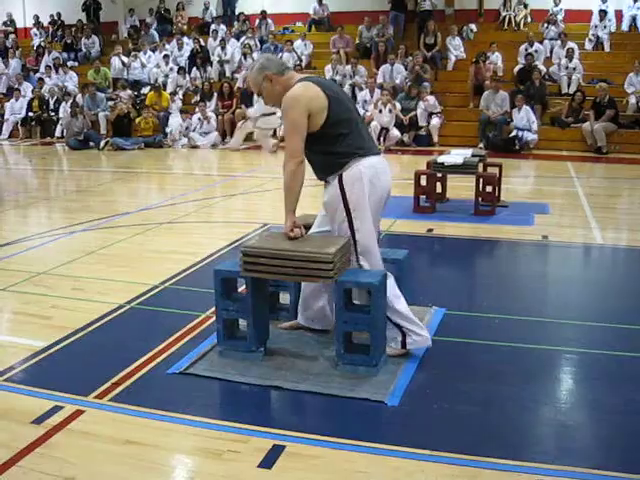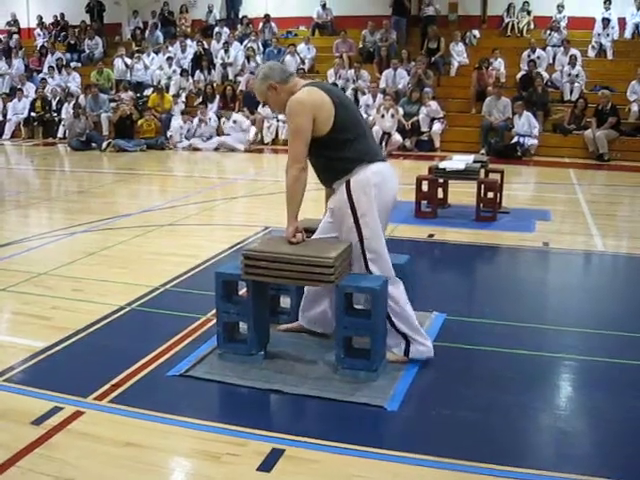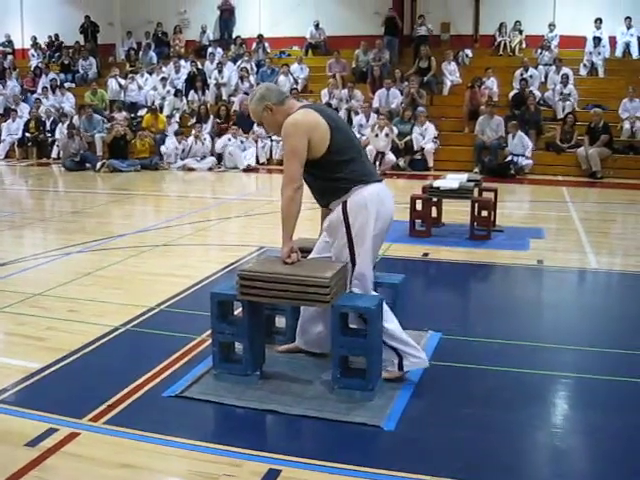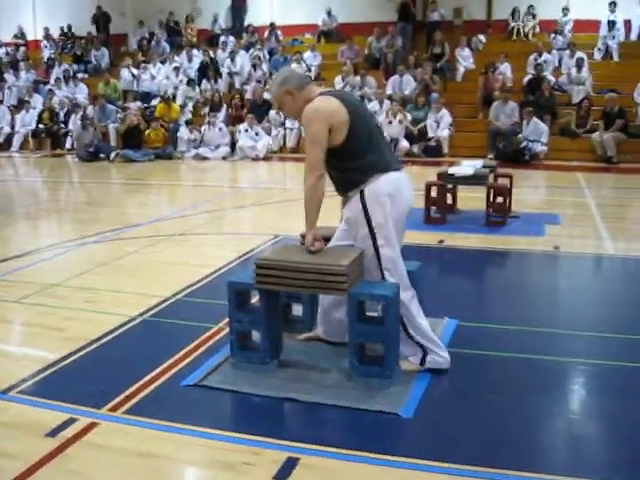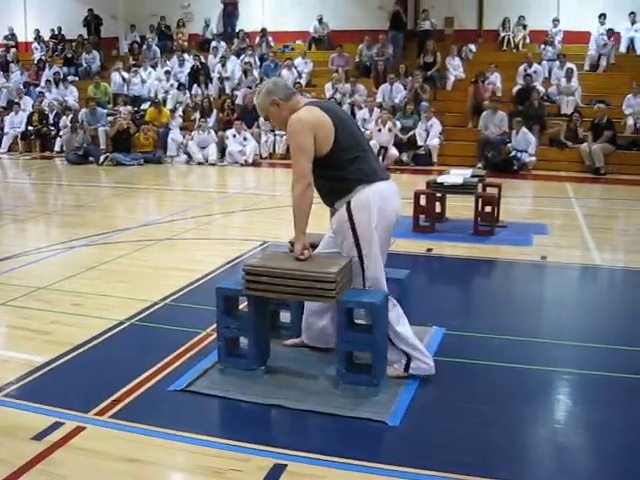
dt=0.7s
person 1, frame 1
left shoulder: (295, 96)
right shoulder: (315, 87)
left elbow: (294, 161)
left wrist: (290, 215)
right wrist: (328, 191)
left hip: (357, 177)
right hip: (360, 173)
left knee: (364, 261)
left ankle: (406, 335)
right ankle: (315, 316)
person 1, frame 2
left shoulder: (300, 101)
right shoulder: (319, 94)
left elbow: (297, 166)
left wrist: (292, 221)
right wrist: (330, 206)
left hip: (363, 183)
right hip: (364, 179)
left knee: (372, 268)
left ankle: (408, 344)
right ankle: (314, 319)
person 1, frame 3
left shoulder: (295, 123)
right shoulder: (315, 115)
left elbow: (292, 186)
left wrist: (287, 241)
right wrist: (326, 227)
left hip: (361, 204)
right hip: (364, 199)
left knee: (355, 287)
left ankle: (400, 357)
right ankle: (312, 339)
person 1, frame 4
left shoulder: (315, 110)
right shoulder: (338, 100)
left elbow: (315, 174)
left wrist: (311, 229)
right wrist: (348, 208)
left hip: (378, 192)
right hip: (382, 187)
left knee: (387, 277)
left ankle: (424, 353)
right ankle: (332, 328)
person 1, frame 5
left shoulder: (301, 119)
right shoulder: (323, 110)
left elbow: (303, 183)
left wrist: (299, 238)
right wrist: (335, 224)
left hip: (366, 203)
right hip: (373, 196)
left knee: (369, 287)
left ankle: (409, 358)
right ankle: (318, 335)
